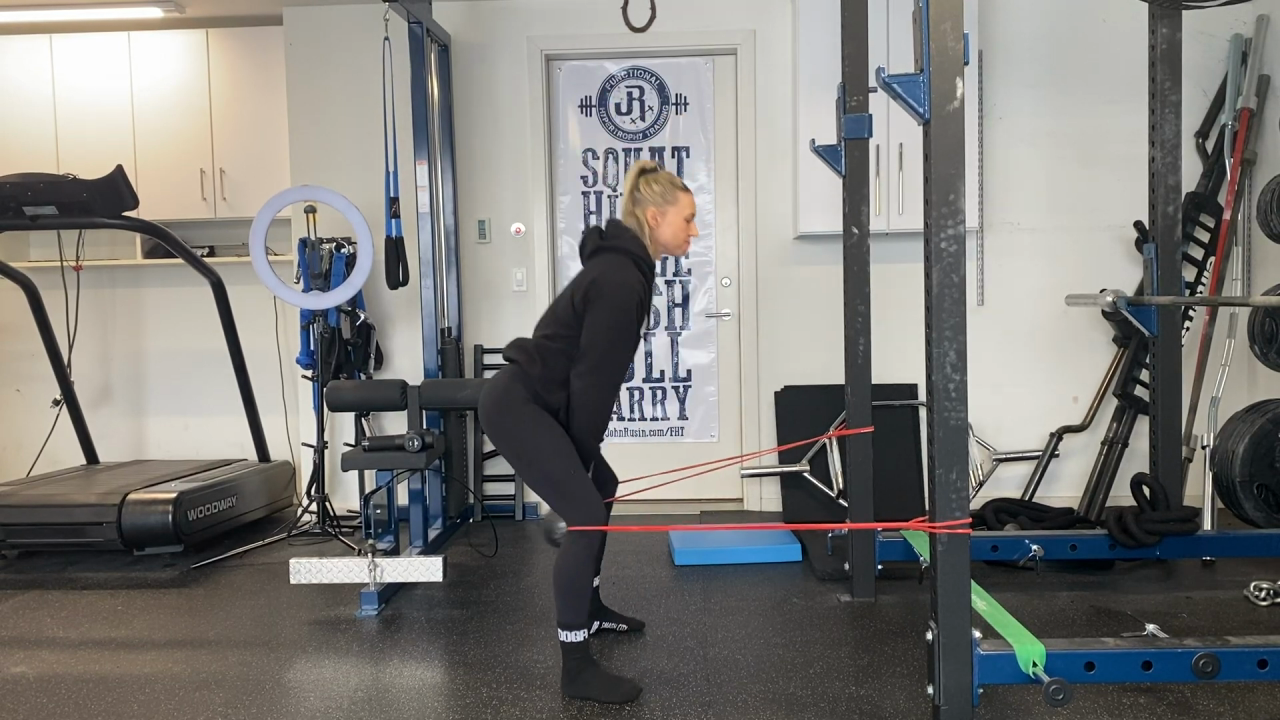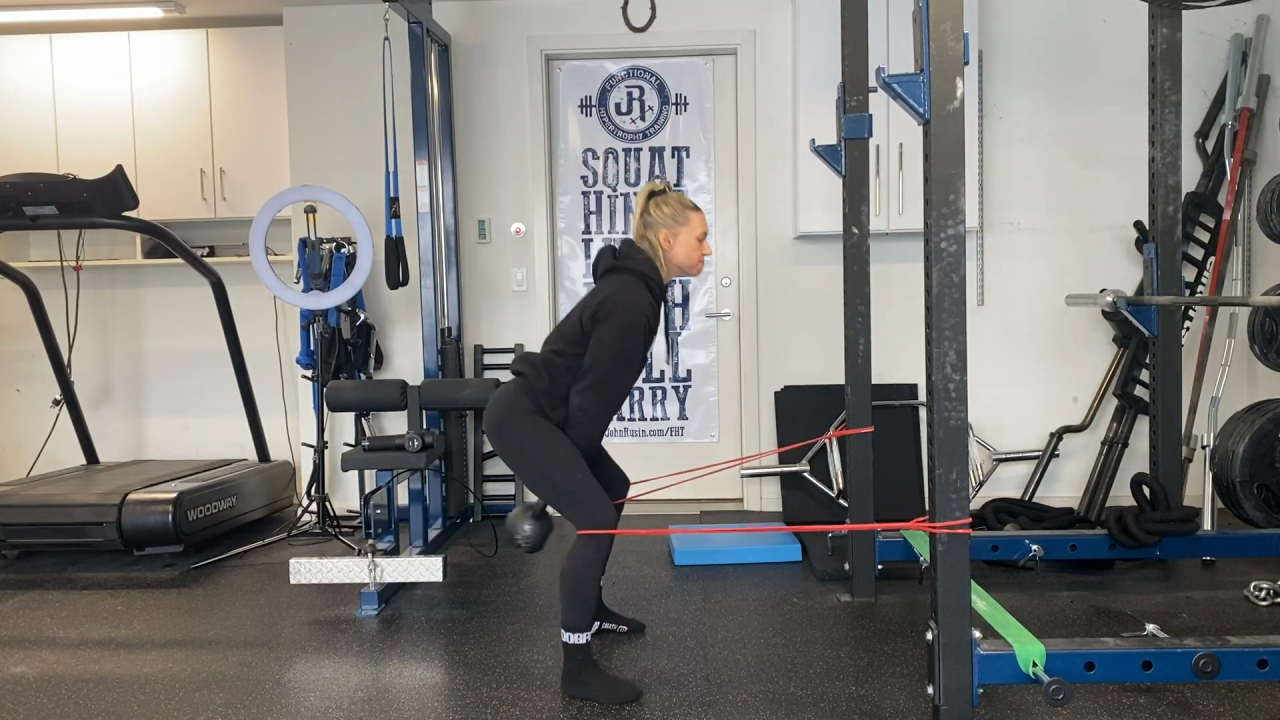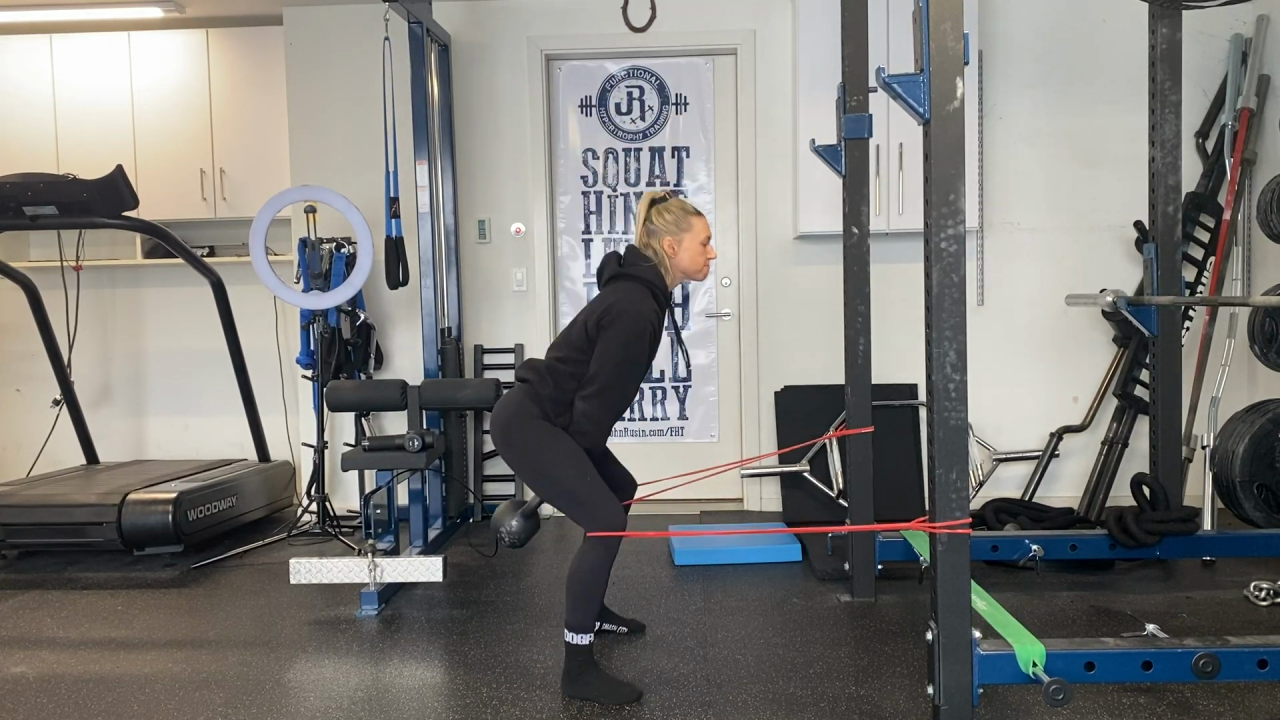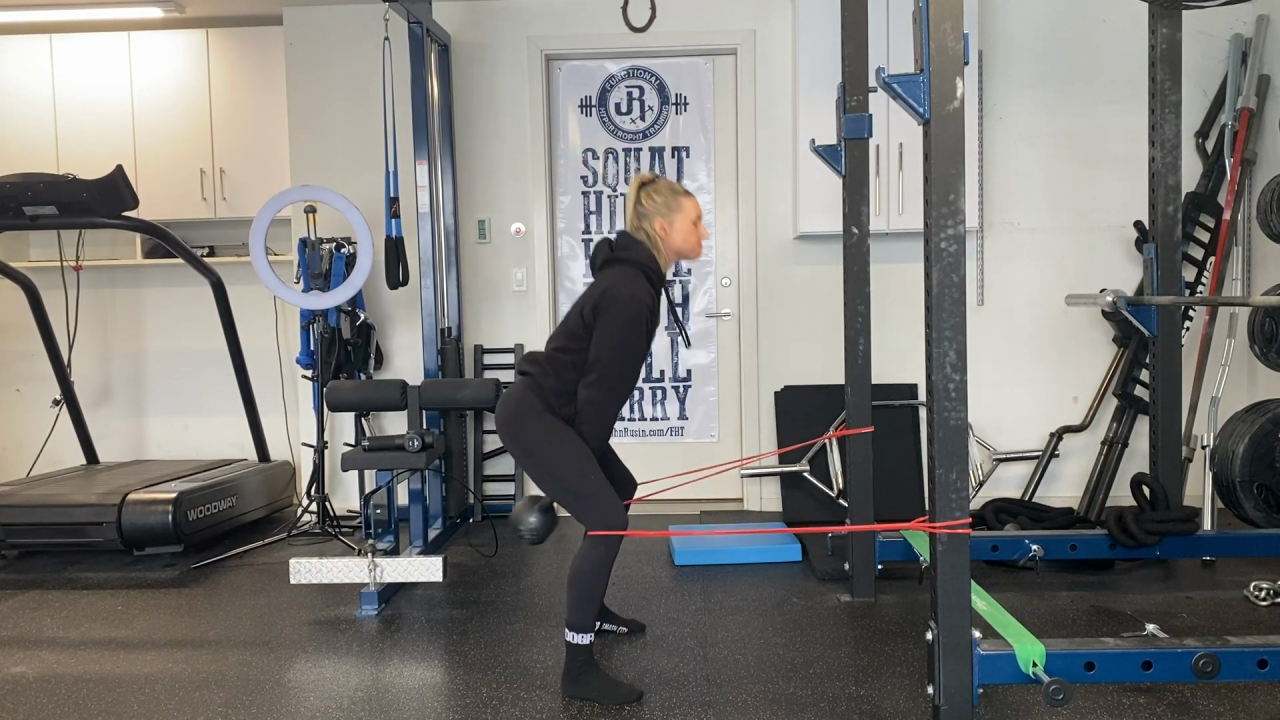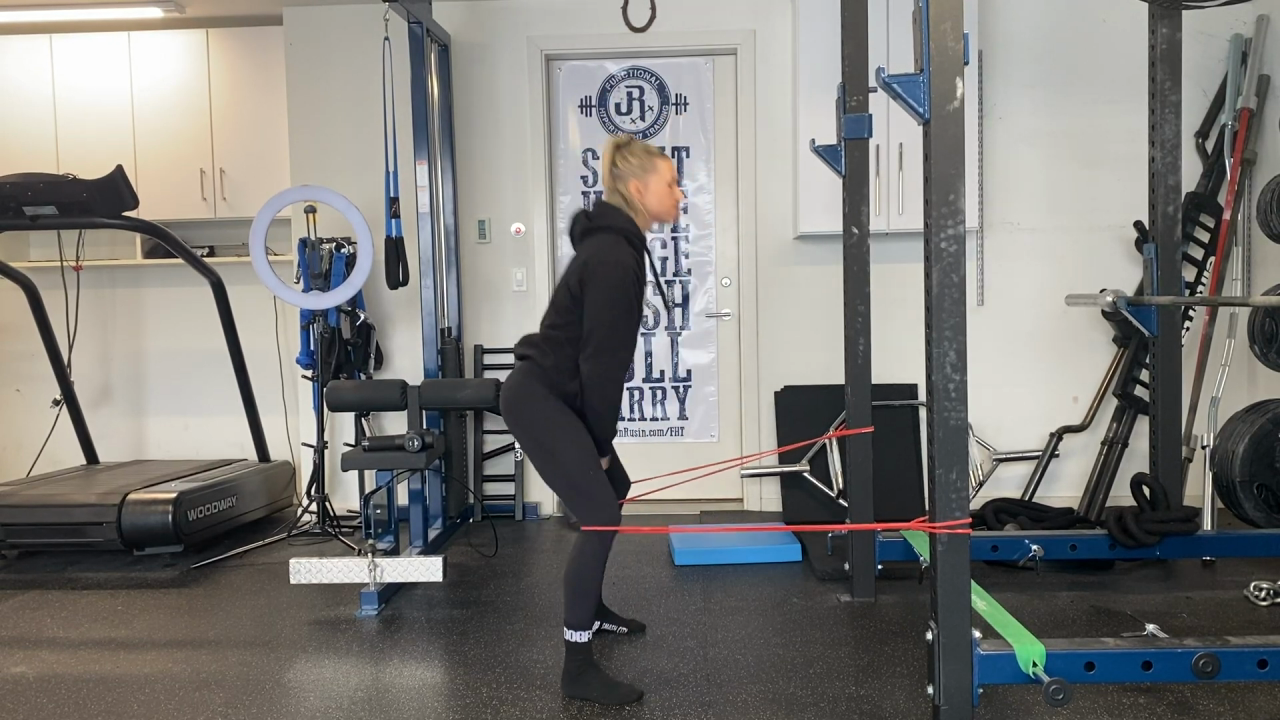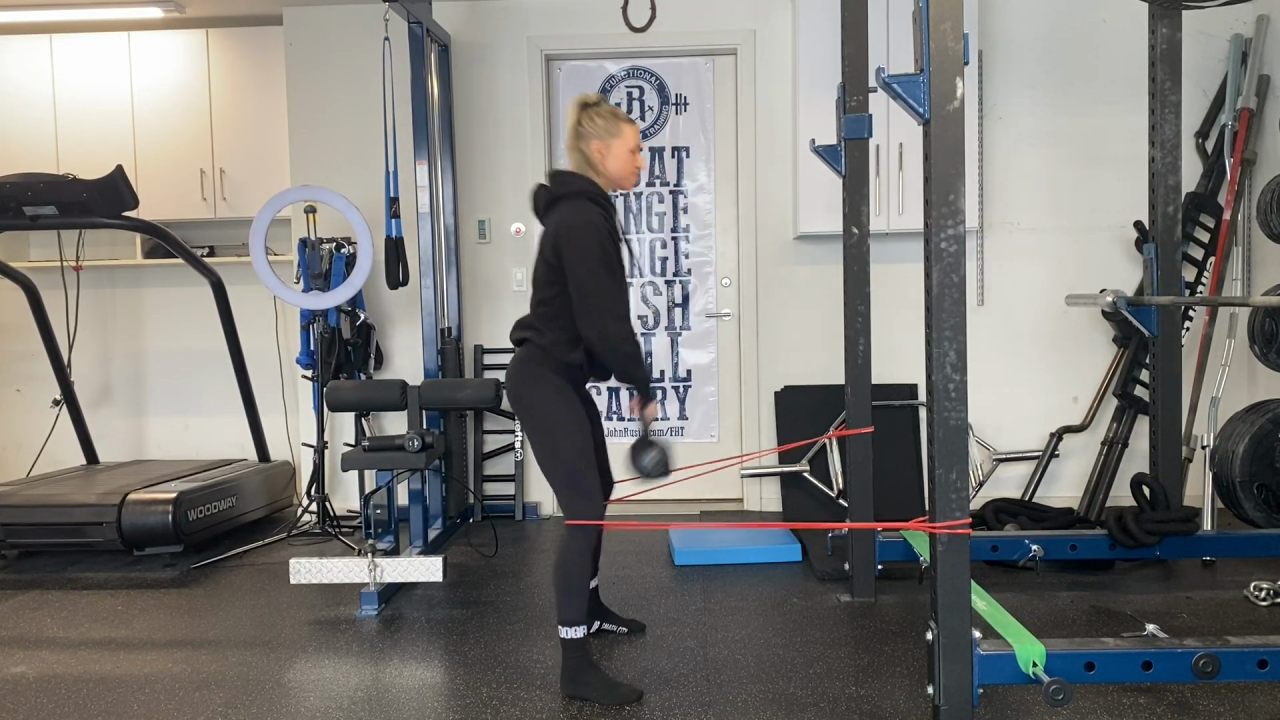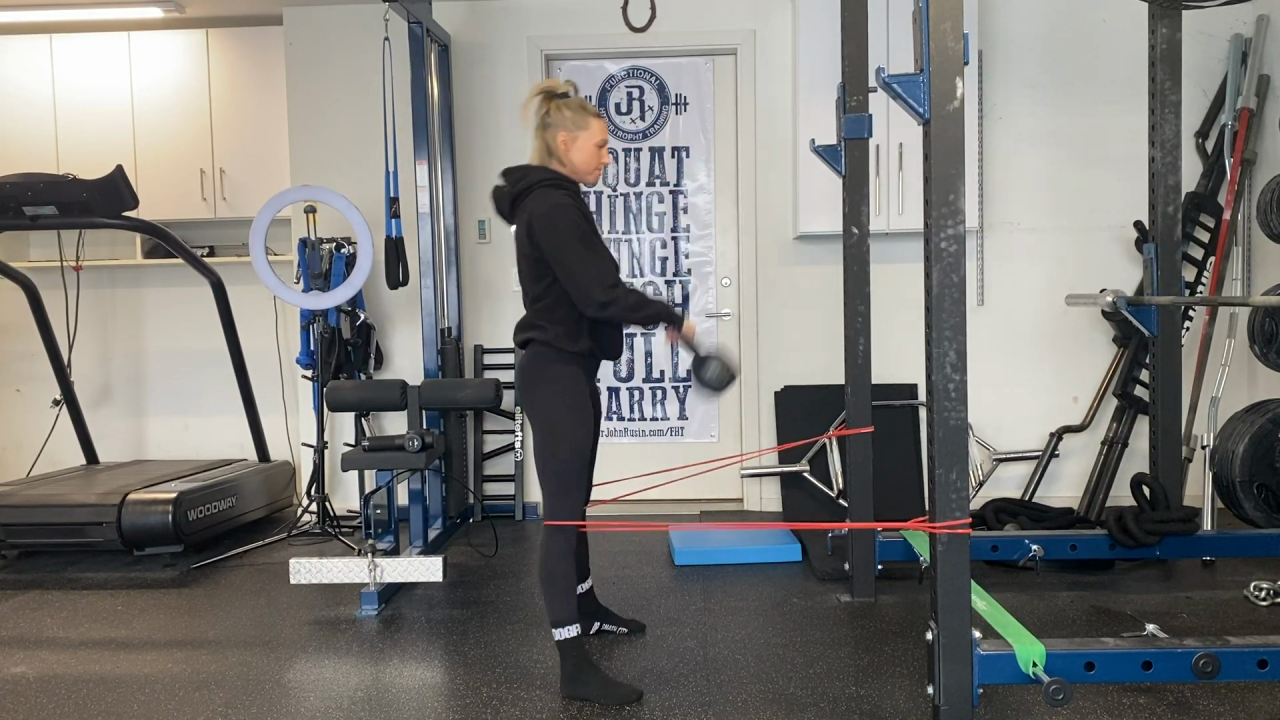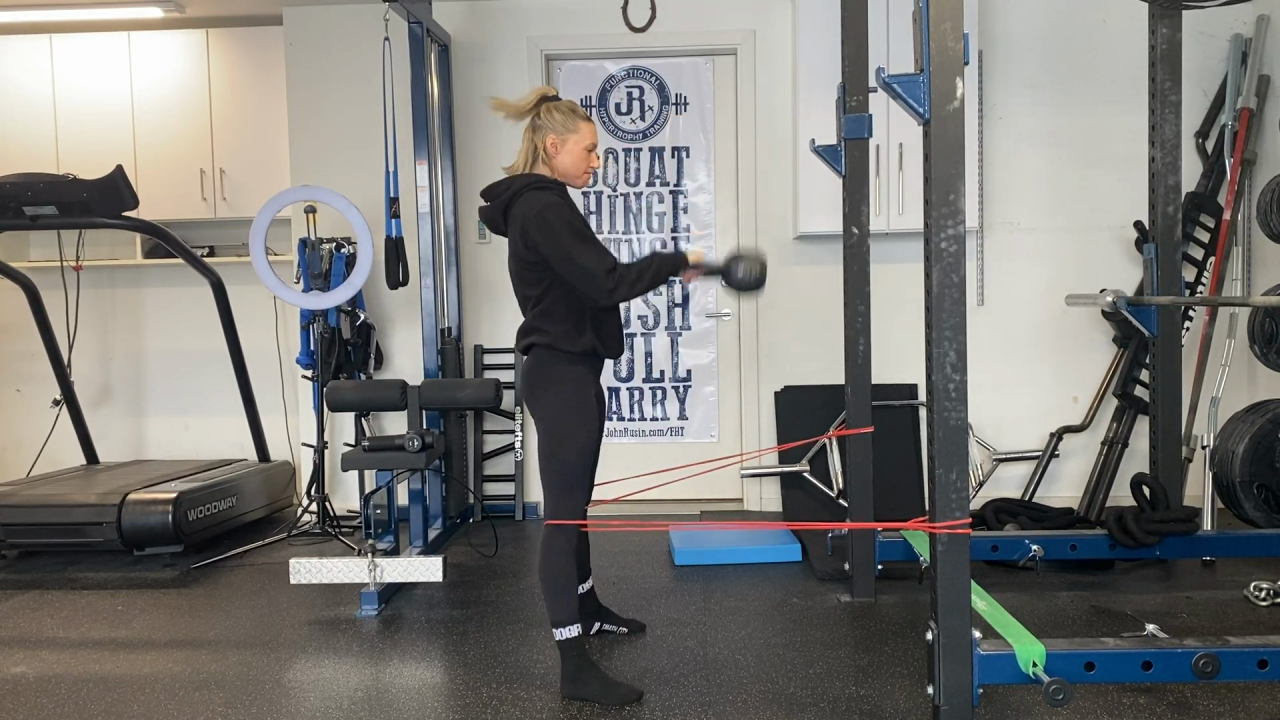
dt=0.1s
person 1, frame 1
left shoulder: (625, 269)
right shoulder: (622, 281)
left elbow: (590, 374)
right elbow: (593, 380)
left wrist: (584, 463)
right wrist: (579, 460)
left hip: (535, 400)
right hip: (517, 406)
left knee: (600, 491)
right knee: (586, 514)
left ankle: (589, 608)
right ankle: (576, 667)
person 1, frame 2
left shoulder: (637, 287)
right shoulder: (632, 301)
left elbow: (594, 388)
right elbow: (595, 395)
left wrist: (587, 469)
right wrist: (578, 470)
left hip: (541, 411)
right hip: (522, 417)
left knee: (612, 492)
right knee: (594, 518)
left ankle: (590, 609)
right ankle: (577, 668)
person 1, frame 3
left shoulder: (641, 293)
right shoulder: (636, 308)
left elbow: (599, 394)
right elbow: (600, 402)
left wrist: (592, 472)
right wrist: (579, 474)
left hip: (546, 415)
right hip: (528, 422)
left knee: (620, 492)
right knee: (604, 519)
left ankle: (591, 610)
right ankle: (578, 668)
person 1, frame 4
left shoulder: (636, 278)
right shoulder: (630, 292)
left elbow: (599, 382)
right elbow: (602, 389)
left wrist: (593, 466)
right wrist: (585, 468)
left hip: (551, 408)
right hip: (533, 414)
left knee: (619, 492)
right knee: (605, 519)
left ankle: (591, 609)
right ankle: (578, 667)
person 1, frame 5
left shoulder: (618, 243)
right shoulder: (613, 255)
left elbow: (603, 352)
right elbow: (601, 360)
left wrist: (600, 440)
right wrist: (601, 441)
left hip: (559, 393)
right hip: (539, 397)
left knee: (614, 489)
right knee: (599, 515)
left ankle: (592, 606)
right ankle: (577, 666)
person 1, frame 6
left shoulder: (587, 211)
right shoulder: (580, 218)
left elbow: (602, 316)
right elbow: (603, 322)
left wrist: (632, 382)
right wrist: (643, 386)
left hip: (561, 375)
right hip: (545, 379)
left knee: (597, 488)
right knee: (584, 509)
left ankle: (589, 607)
right ankle: (575, 664)
person 1, frame 7
left shoulder: (554, 200)
right shoulder: (550, 206)
left elbow: (593, 288)
right elbow: (599, 295)
left wrist: (658, 317)
right wrist: (670, 317)
left hip: (567, 369)
right hip: (554, 373)
left knee: (576, 501)
right knee: (562, 513)
left ankle: (586, 608)
right ankle: (574, 666)
person 1, frame 8
left shoulder: (544, 204)
right shoulder: (538, 208)
left elbow: (592, 278)
right elbow: (605, 281)
left wrist: (669, 265)
right wrist: (677, 262)
left hip: (572, 370)
right hip: (561, 375)
left knee: (576, 501)
right knee: (565, 512)
left ankle: (586, 608)
right ankle: (574, 665)
